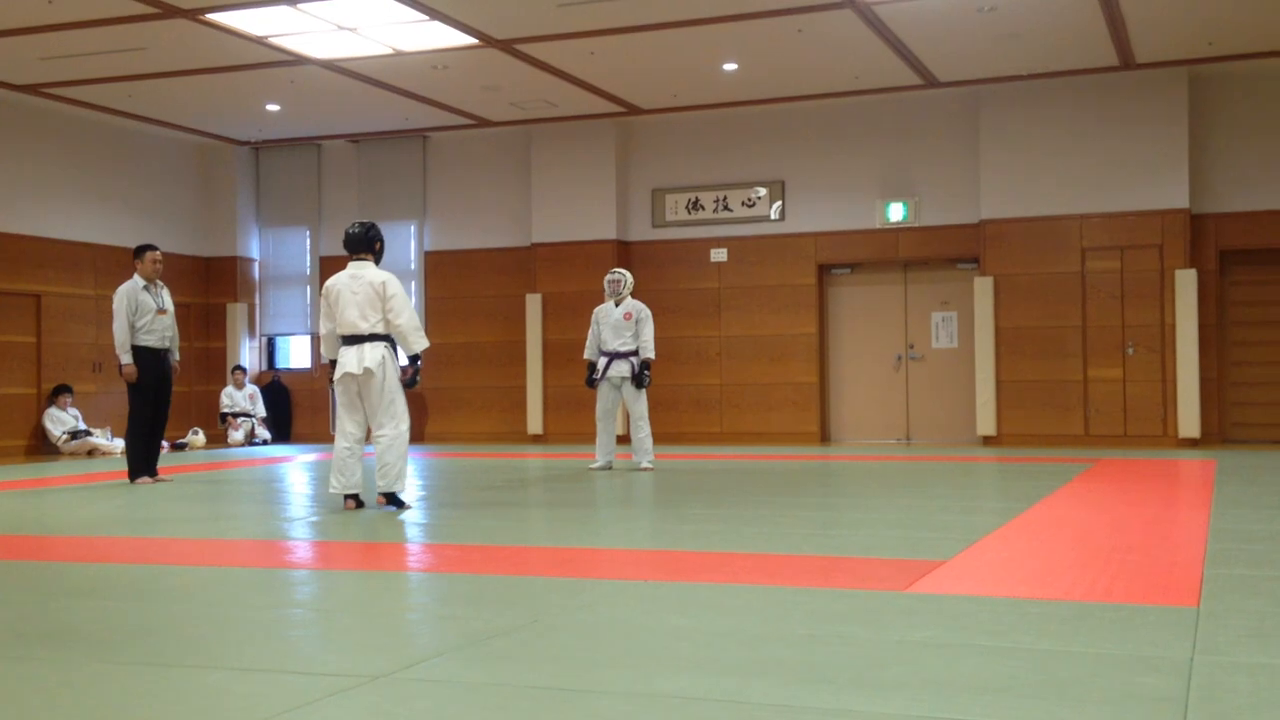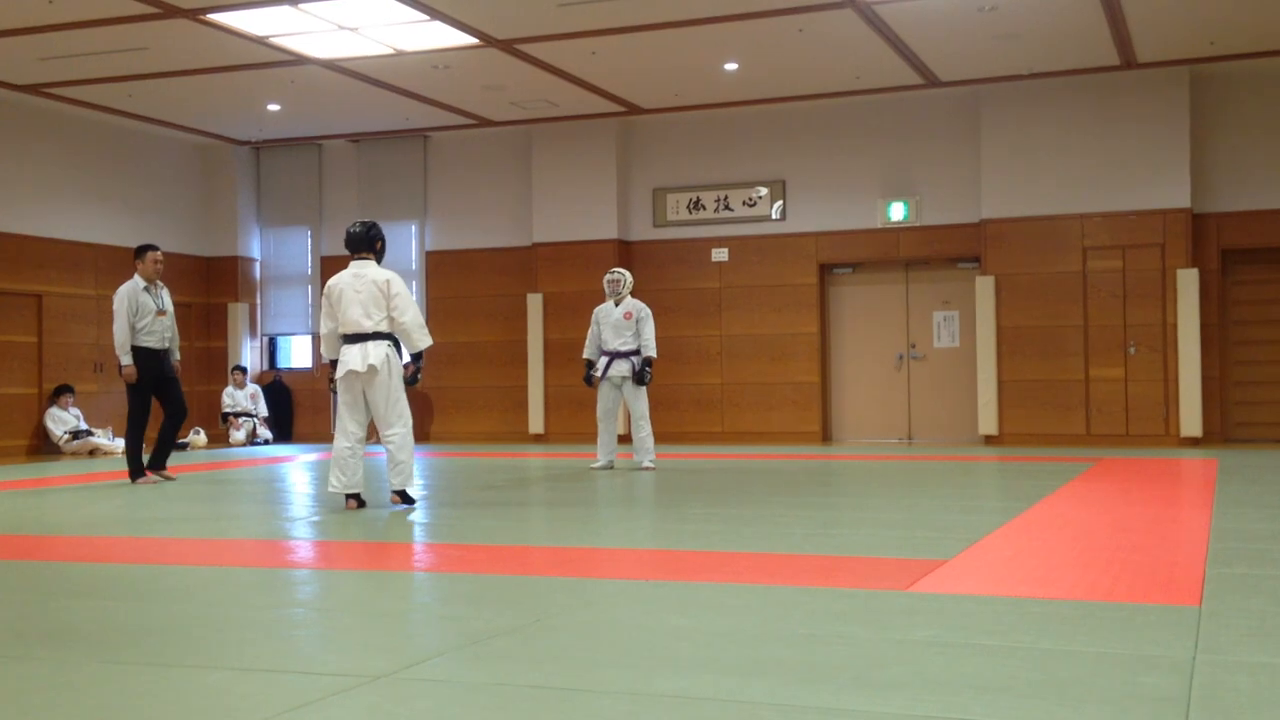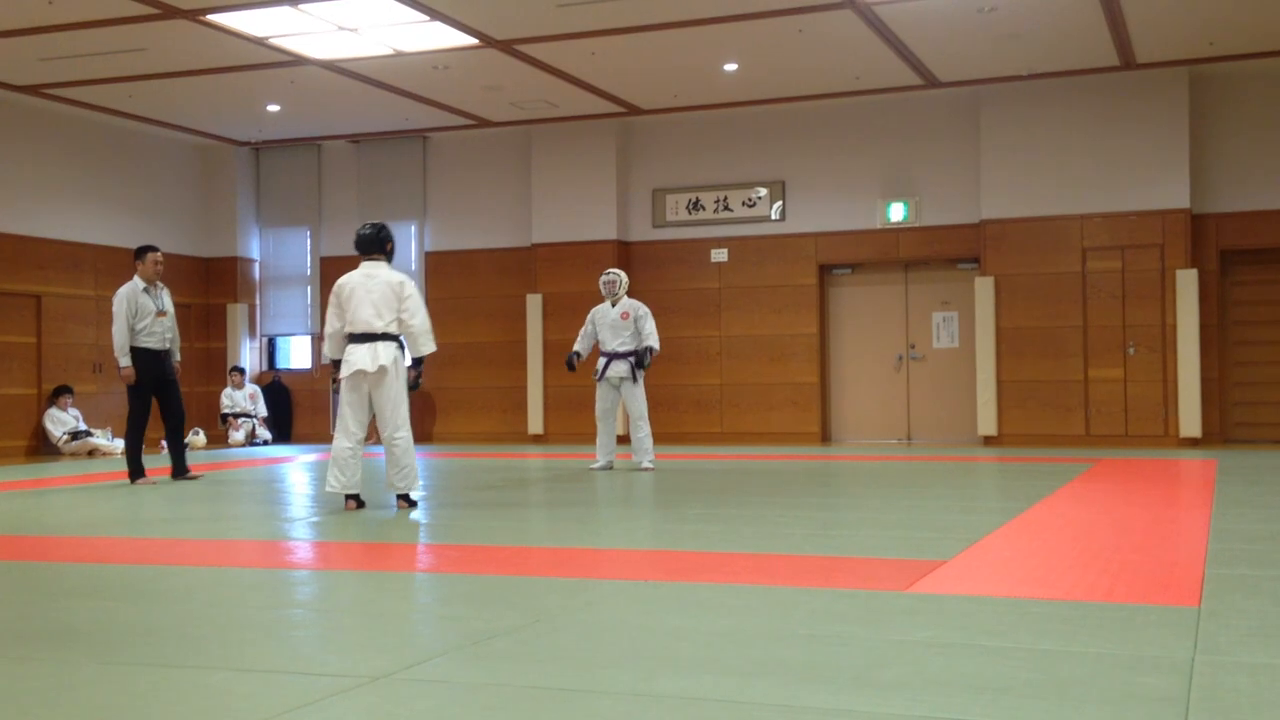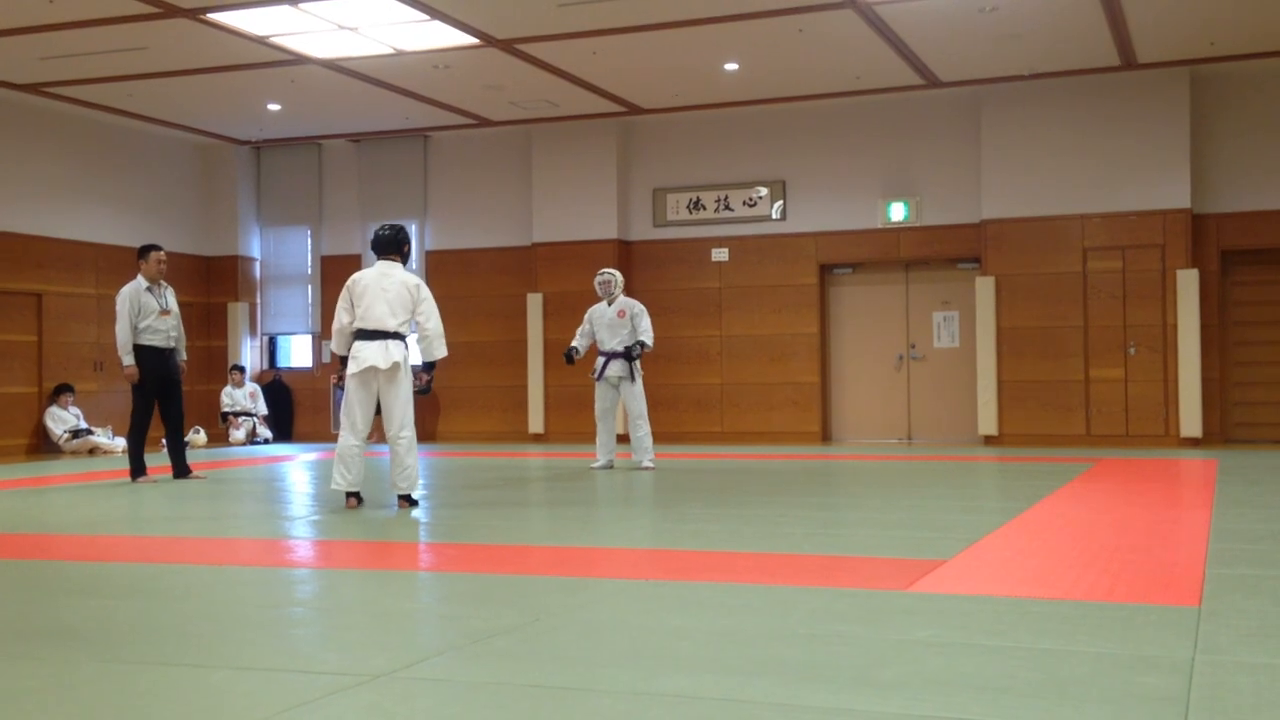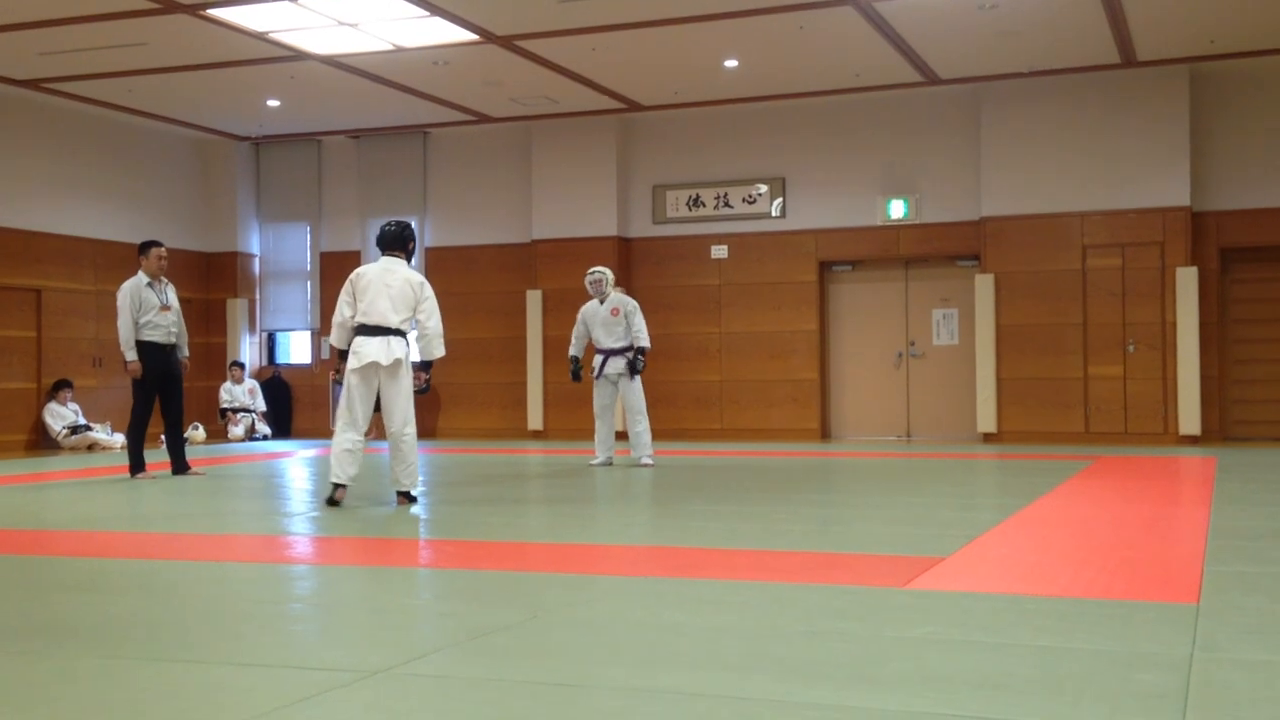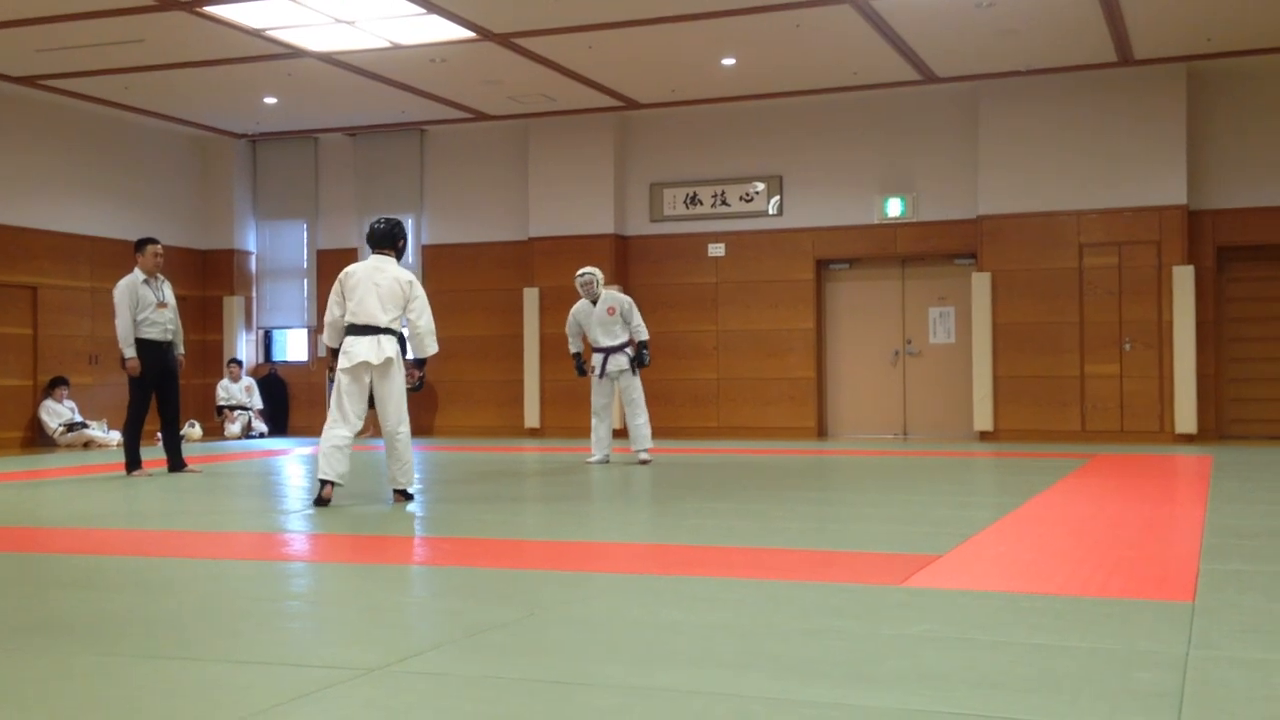
dt=0.2s
person 1, frame 1
left shoulder: (332, 284)
right shoulder: (384, 279)
left elbow: (327, 330)
right elbow: (404, 323)
left wrist: (333, 364)
right wrist: (413, 360)
left hip: (347, 357)
right hip: (377, 356)
left knee: (348, 429)
right knee: (391, 425)
left ankle: (350, 494)
right ankle: (387, 490)
person 1, frame 2
left shoulder: (334, 283)
right shoulder: (388, 278)
left elbow: (328, 330)
right elbow: (408, 321)
left wrist: (333, 365)
right wrist: (416, 358)
left hip: (349, 356)
right hip: (380, 355)
left knee: (348, 429)
right knee: (397, 424)
left ankle: (351, 493)
right ankle: (399, 488)
person 1, frame 3
left shoulder: (343, 282)
right shoulder: (399, 281)
left elbow: (333, 329)
right elbow: (416, 324)
left wrist: (337, 365)
right wrist: (417, 362)
left hip: (354, 356)
right hip: (386, 356)
left knee: (349, 429)
right knee: (396, 428)
left ankle: (350, 494)
right ankle: (403, 494)
person 1, frame 4
left shoulder: (357, 280)
right shoulder: (413, 283)
left elbow: (341, 325)
right elbow: (430, 327)
left wrist: (343, 361)
right wrist: (429, 367)
left hip: (361, 353)
right hip: (394, 355)
left knee: (353, 426)
right knee: (400, 428)
left ankle: (351, 492)
right ankle: (404, 493)
person 1, frame 5
left shoulder: (360, 274)
right shoulder: (417, 280)
left elbow: (341, 318)
right elbow: (430, 326)
left wrist: (341, 356)
right wrist: (426, 366)
left hip: (362, 349)
right hip: (395, 351)
left knee: (350, 422)
right knee: (401, 425)
left ankle: (340, 485)
right ankle: (404, 490)
person 1, frame 6
left shoulder: (349, 272)
right shoulder: (406, 278)
left elbow: (333, 317)
right elbow: (421, 324)
left wrist: (334, 353)
right wrist: (419, 363)
left hip: (353, 348)
right hip: (387, 350)
left knee: (341, 420)
right knee: (396, 423)
left ankle: (327, 483)
right ankle: (400, 488)
person 2, frame 1
left shoulder: (163, 291)
right shoulder: (127, 291)
right elbow: (122, 328)
left wrist: (174, 356)
right wrist: (126, 361)
left hip: (161, 358)
right hip: (141, 358)
left knee: (160, 417)
right knee: (140, 417)
left ankle: (151, 469)
right ankle: (137, 472)
person 2, frame 2
left shoulder: (163, 291)
right shoulder: (127, 291)
right elbow: (122, 330)
left wrist: (175, 357)
right wrist: (126, 363)
left hip: (161, 358)
right hip: (141, 358)
left knee: (177, 410)
right knee: (138, 417)
left ankle: (157, 464)
right ankle: (137, 472)
person 2, frame 3
left shoulder: (163, 292)
right shoulder: (127, 292)
right elbow: (121, 331)
left wrist: (175, 358)
right wrist: (125, 364)
left hip: (162, 359)
right hip: (141, 359)
left knee: (175, 414)
right knee: (138, 419)
left ankle: (180, 468)
right ankle: (136, 473)
person 2, frame 4
left shoulder: (168, 291)
right shoulder: (131, 292)
left elbow: (177, 326)
right elbow: (124, 329)
left wrist: (181, 357)
right wrist: (128, 362)
left hip: (168, 358)
right hip: (145, 358)
left knee: (175, 416)
right knee: (141, 416)
left ankle: (181, 468)
right ankle: (138, 471)
person 2, frame 5
left shoulder: (169, 288)
right shoulder: (131, 288)
left elbow: (179, 323)
right elbow: (126, 325)
left wrist: (184, 353)
right wrist: (131, 358)
left hip: (169, 354)
right hip: (147, 353)
left knee: (174, 412)
right knee: (142, 412)
left ankle: (180, 464)
right ankle: (137, 467)
person 2, frame 6
left shoulder: (165, 285)
right shoulder: (128, 285)
left elbow: (175, 319)
right elbow: (124, 323)
left wrist: (179, 350)
right wrist: (130, 356)
left hip: (165, 351)
right hip: (144, 351)
left knee: (171, 409)
right knee: (138, 409)
left ankle: (176, 462)
right ankle: (133, 465)
person 3, frame 1
left shoulder: (639, 309)
right shoulder: (600, 311)
left elbow: (646, 341)
right elbow: (593, 342)
left wrist: (645, 368)
right wrist: (590, 369)
left hip: (630, 366)
right hip: (606, 367)
left knee: (638, 413)
right knee: (604, 414)
left ankle: (645, 459)
right ankle: (604, 459)
person 3, frame 2
left shoulder: (639, 308)
right shoulder: (600, 311)
left elbow: (648, 339)
right elbow: (592, 341)
left wrist: (647, 366)
right wrist: (589, 367)
left hip: (630, 365)
right hip: (607, 366)
left knee: (639, 413)
right knee: (605, 414)
left ankle: (647, 458)
right ankle: (606, 458)
person 3, frame 3
left shoulder: (637, 308)
right shoulder: (597, 312)
left elbow: (650, 333)
right elbow: (586, 337)
left wrist: (647, 353)
right wrist: (575, 355)
left hip: (629, 366)
right hip: (605, 367)
left knee: (637, 413)
right knee: (603, 414)
left ankle: (645, 458)
right ankle: (605, 459)
person 3, frame 4
left shoulder: (633, 306)
right shoulder: (594, 311)
left elbow: (646, 332)
right elbow: (584, 336)
left wrist: (638, 347)
right wrist: (573, 350)
left hip: (627, 365)
right hip: (604, 366)
left knee: (637, 412)
right knee: (603, 414)
left ankle: (646, 457)
right ankle: (605, 458)
person 3, frame 5
left shoulder: (626, 303)
right shoulder: (586, 310)
left elbow: (639, 331)
right elbow: (579, 338)
left wrist: (639, 355)
right wrist: (574, 362)
left hip: (626, 362)
right hip: (602, 363)
left knee: (635, 408)
right knee: (602, 411)
left ankle: (644, 454)
right ankle: (604, 455)
person 3, frame 6
left shoulder: (620, 300)
right shoulder: (578, 310)
left elbow: (637, 324)
right elbow: (574, 336)
left wrist: (643, 349)
right wrist: (577, 358)
left hip: (624, 358)
right hip: (600, 361)
left knee: (635, 403)
right knee: (600, 408)
left ankle: (642, 449)
right ankle: (601, 452)
